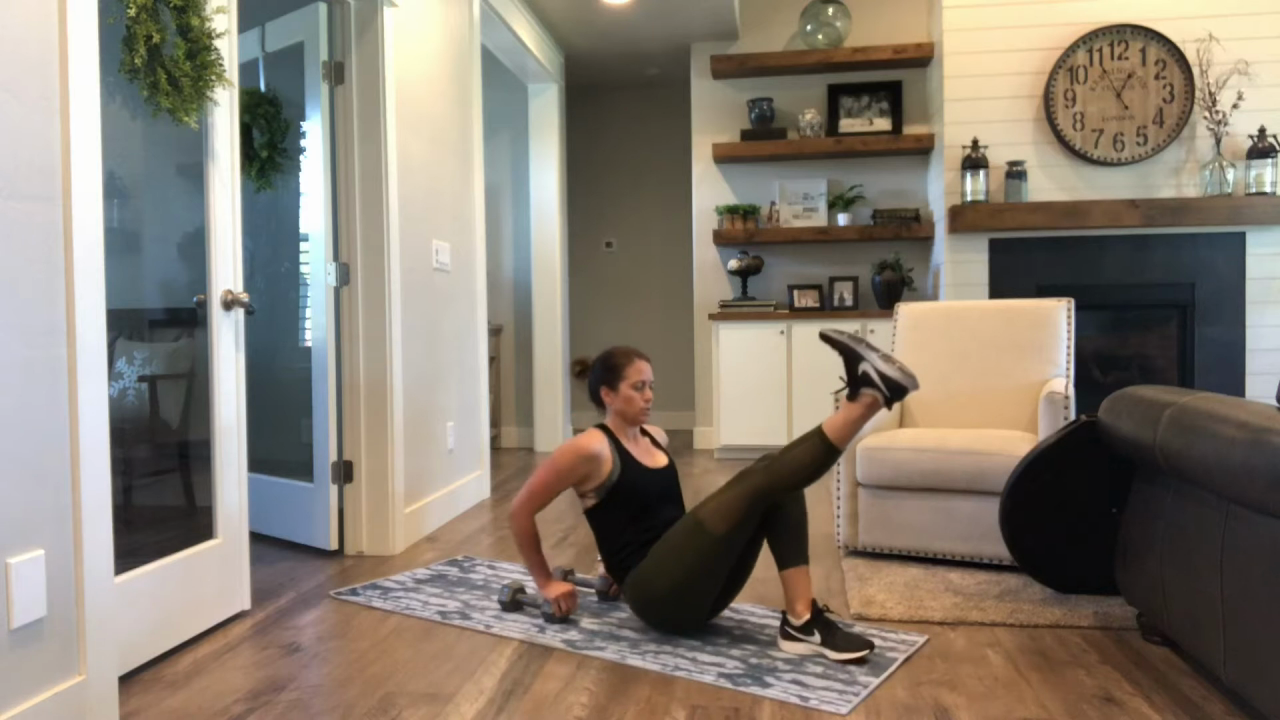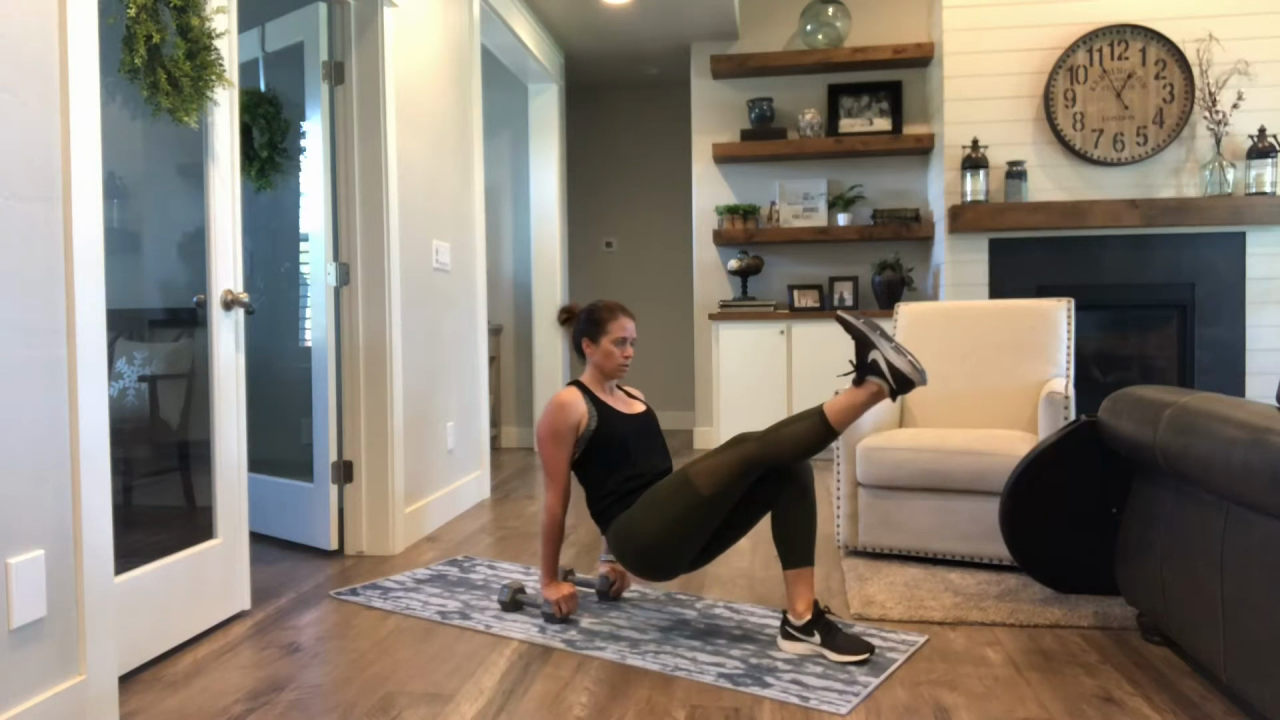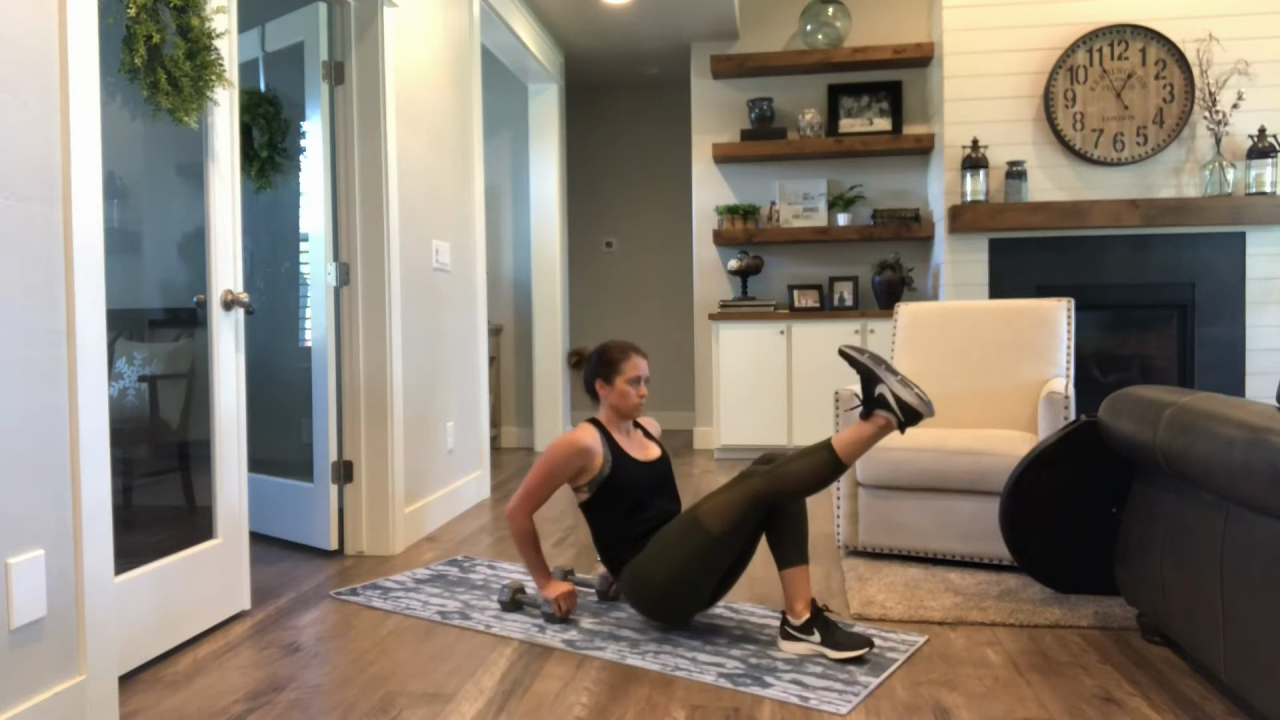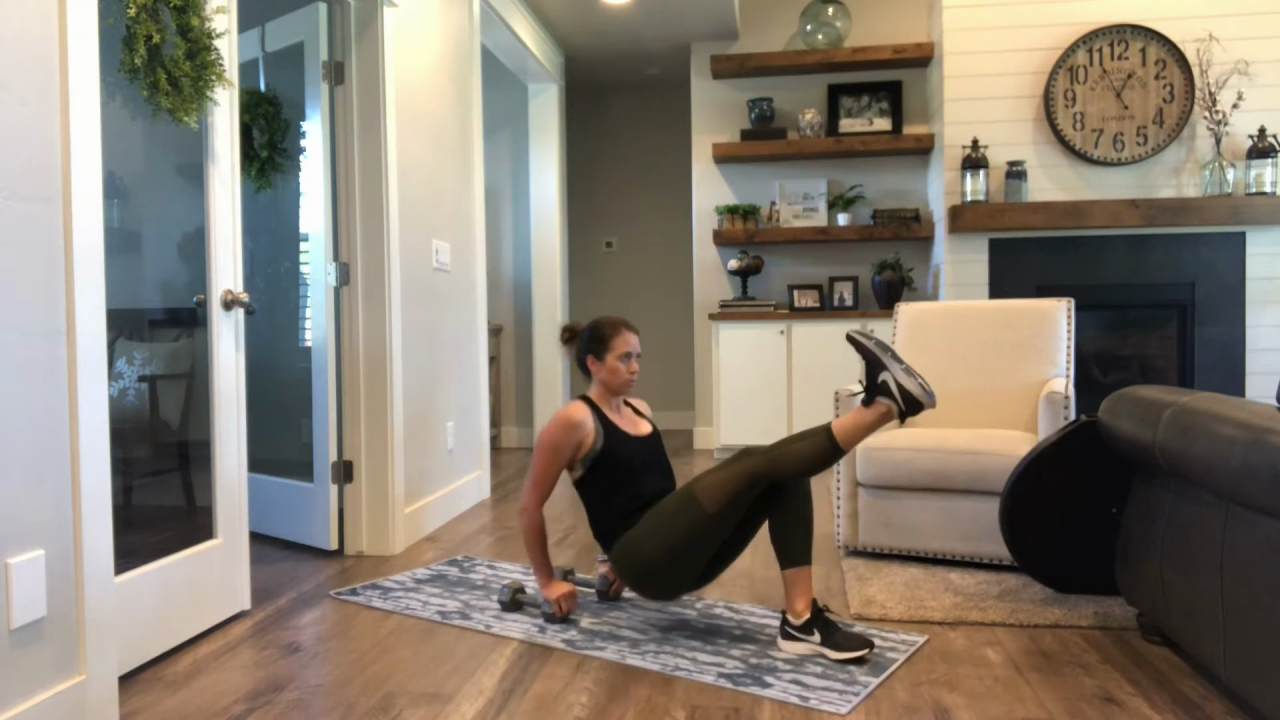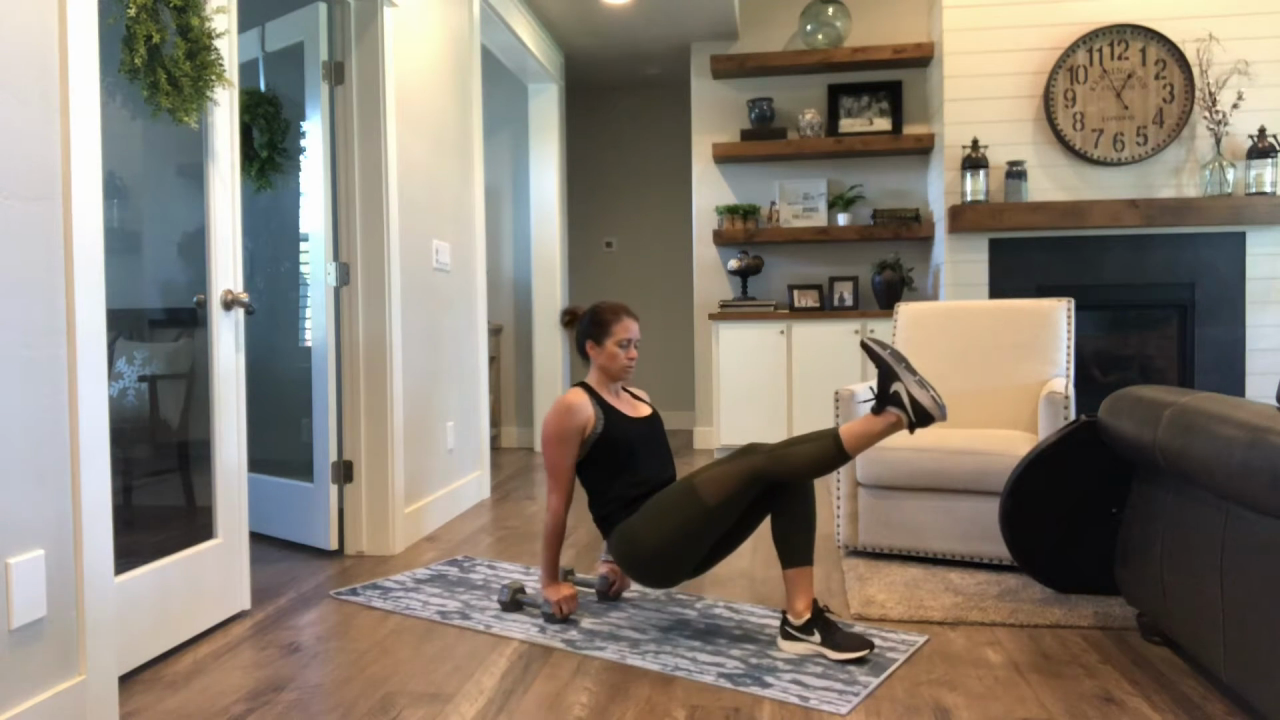
dt=1s
person 1, frame 1
left shoulder: (655, 438)
right shoulder: (590, 450)
right elbow: (519, 511)
left wrist: (616, 557)
right wrist: (546, 583)
left hip: (698, 581)
right hip: (658, 593)
left knee: (773, 476)
right knee: (757, 481)
left ankle: (801, 624)
person 1, frame 2
left shoulder: (632, 397)
right shoulder: (567, 406)
right elbow: (555, 499)
left wrist: (611, 558)
right wrist: (550, 581)
left hip: (680, 532)
right hip: (645, 540)
left knee: (788, 468)
right knee: (750, 451)
left ankle: (801, 622)
right ankle: (874, 384)
person 1, frame 3
left shoulder: (648, 429)
right shoulder: (583, 444)
right elbow: (517, 511)
right wrist: (546, 583)
left hip: (686, 569)
right hip: (654, 584)
left knee: (773, 469)
right knee: (757, 484)
left ankle: (801, 623)
right ankle: (881, 417)
person 1, frame 4
left shoulder: (637, 410)
right shoulder: (574, 421)
right elbow: (530, 505)
left wrist: (614, 560)
right wrist: (548, 582)
left hip: (681, 552)
right hip: (647, 564)
left knee: (783, 475)
right knee: (753, 465)
left ankle: (800, 623)
right ankle: (885, 404)
person 1, frame 5
left shoulder: (637, 398)
right shoulder: (573, 409)
right elbow: (557, 500)
left wrist: (614, 558)
right wrist: (550, 582)
left hip: (680, 537)
right hip: (647, 547)
left knee: (786, 475)
right knee: (758, 462)
left ankle: (801, 622)
right ankle: (894, 413)
